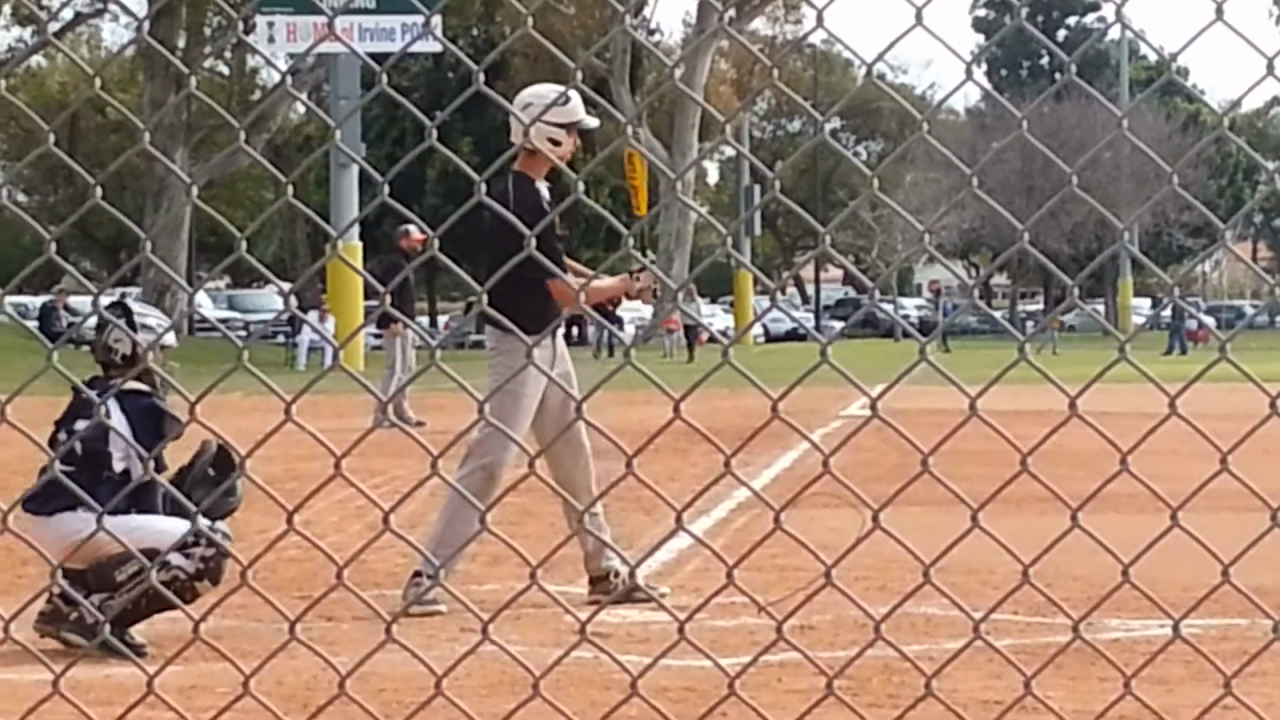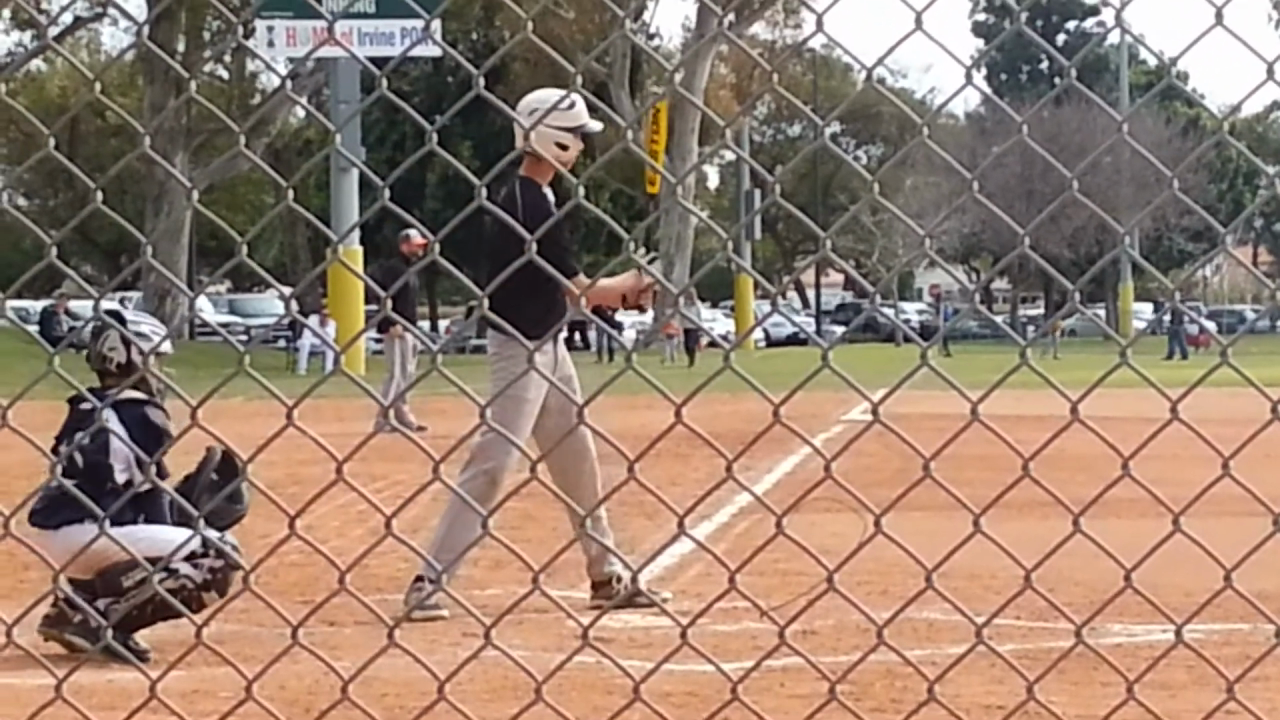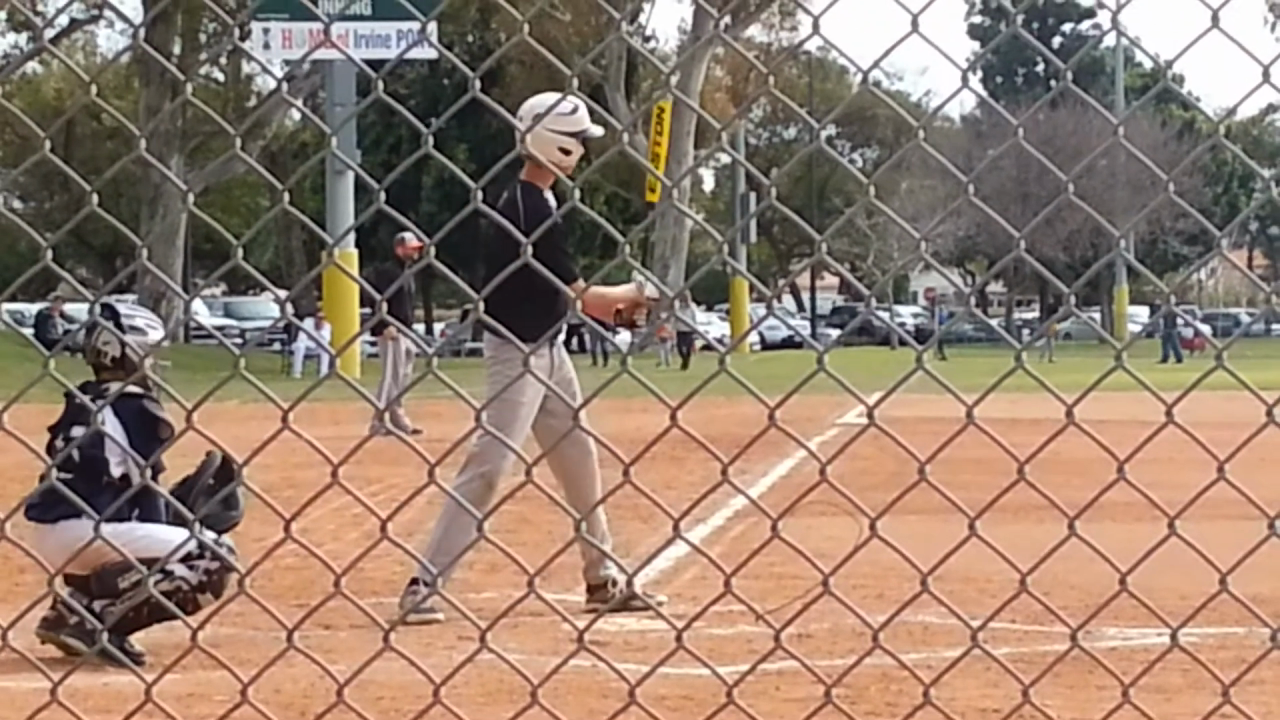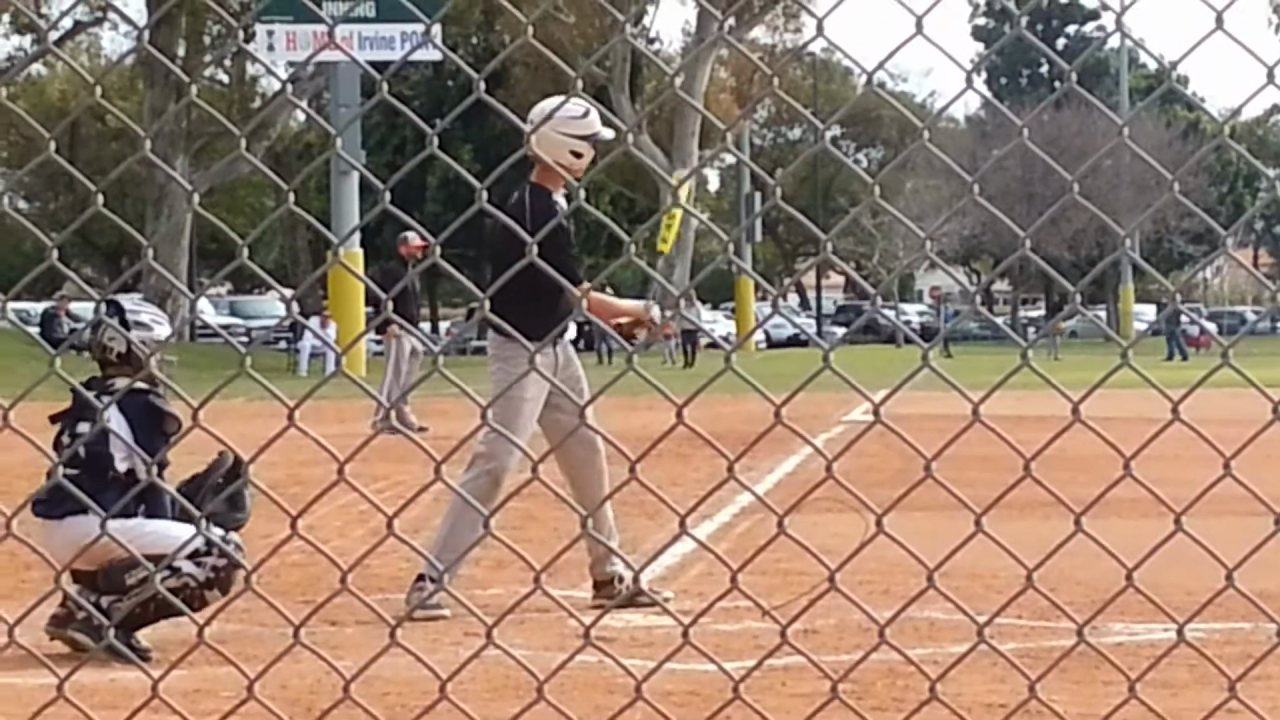
dt=0.1s
person 1, frame 1
left shoulder: (539, 191)
right shoulder: (518, 201)
right elbow: (563, 293)
left wrist: (612, 280)
right wrist: (621, 285)
left hip: (547, 340)
right hip: (517, 343)
left knee: (575, 456)
right knee: (490, 459)
left ankle: (605, 571)
right ankle: (427, 575)
person 1, frame 2
left shoulder: (528, 196)
right shoulder: (532, 207)
right elbow: (583, 293)
left wrist: (618, 287)
right wrist: (635, 280)
left hip: (547, 344)
right hip: (519, 347)
left knee: (579, 458)
right knee: (492, 463)
left ankle: (609, 576)
right ankle: (428, 580)
person 1, frame 3
left shoulder: (528, 200)
right shoulder: (534, 212)
right elbow: (582, 298)
left wrist: (614, 301)
right wrist: (633, 292)
left hip: (546, 347)
right hip: (516, 350)
left knee: (580, 460)
right knee: (489, 466)
left ankle: (604, 580)
right ankle: (424, 583)
person 1, frame 4
left shoulder: (543, 202)
right shoulder: (541, 213)
right elbow: (581, 299)
left wrist: (616, 310)
right wrist: (637, 311)
left hip: (553, 345)
right hip: (519, 349)
left knee: (588, 455)
right knee: (494, 463)
left ankle: (611, 576)
right ankle: (430, 580)
person 2, frame 1
left shoulder: (90, 397)
right shoulder: (141, 406)
right elbow: (143, 490)
left wrist: (181, 493)
left hip: (50, 523)
right hip: (76, 523)
right knee: (210, 542)
left ankle: (68, 601)
right ankle: (95, 615)
person 2, frame 2
left shoulder: (87, 408)
right shoulder: (137, 414)
right elbow: (148, 496)
left wrist: (186, 498)
left hip: (58, 534)
right hip: (83, 534)
right knee: (219, 552)
left ankle: (76, 607)
right ankle: (101, 618)
person 2, frame 3
left shoulder: (83, 403)
right shoulder: (135, 409)
right elbow: (144, 494)
left wrist: (181, 501)
left hip: (54, 531)
right hip: (78, 531)
right knee: (215, 557)
left ankle: (74, 608)
right ankle: (96, 621)
person 2, frame 4
left shoulder: (90, 399)
right shoulder: (140, 404)
right elbow: (149, 487)
left wrist: (187, 500)
left hip: (61, 527)
right hip: (87, 527)
right knee: (223, 552)
left ankle: (82, 603)
right ankle: (106, 615)
person 3, frame 1
left shoulder: (405, 264)
right shoulder: (395, 264)
right elbow: (388, 294)
right wrist: (394, 321)
left hip: (404, 325)
right hip: (396, 325)
left knee: (406, 370)
right knee: (396, 369)
left ankle: (402, 412)
right ankle: (381, 414)
person 3, frame 2
left shoulder: (411, 270)
right shoulder: (393, 268)
right elbow: (384, 298)
right wrist: (392, 324)
left hip: (408, 330)
right hip: (396, 329)
left knee: (407, 376)
right knee: (398, 374)
left ankle: (403, 417)
right ankle: (383, 419)
person 3, frame 3
left shoulder: (408, 273)
right shoulder: (387, 271)
right elbow: (378, 300)
left wrist: (409, 333)
right wrist: (386, 326)
left hip: (404, 333)
right hip: (391, 332)
left knee: (402, 379)
right knee: (391, 377)
left ankle: (398, 420)
right ankle: (379, 422)
person 3, frame 4
left shoulder: (414, 273)
right shoulder: (390, 270)
right elbow: (378, 299)
left wrist: (417, 331)
right wrist: (388, 324)
left hip: (412, 332)
right hip: (397, 331)
left knee: (408, 379)
right knee: (395, 376)
left ankle: (404, 418)
right ankle: (382, 419)
